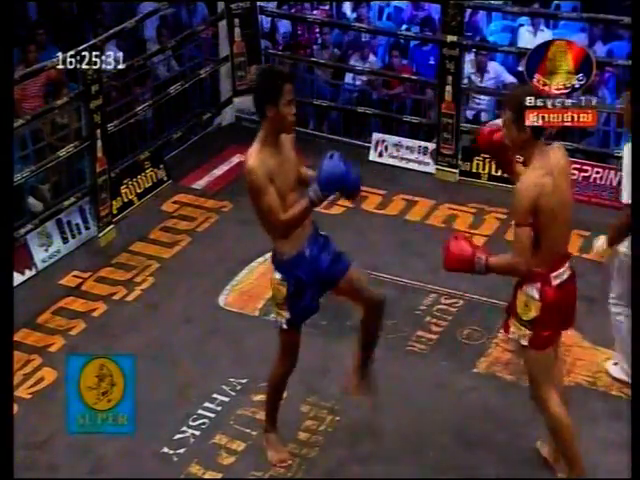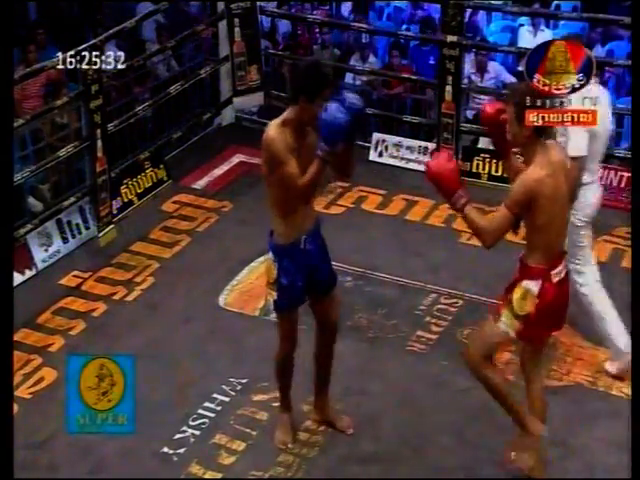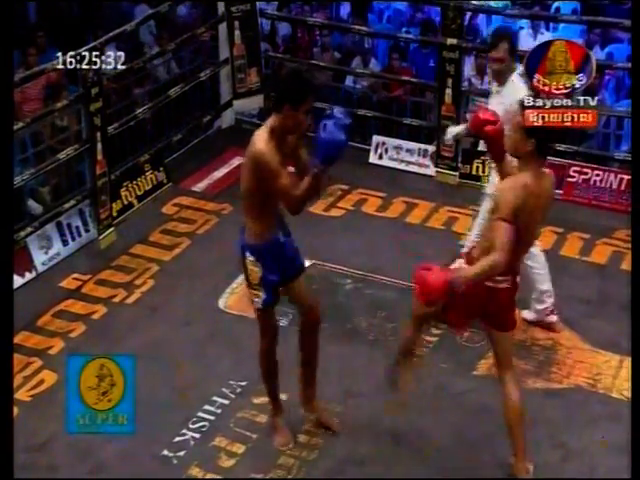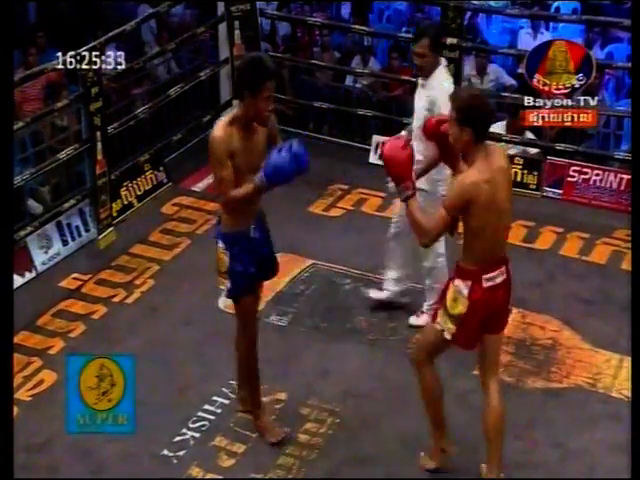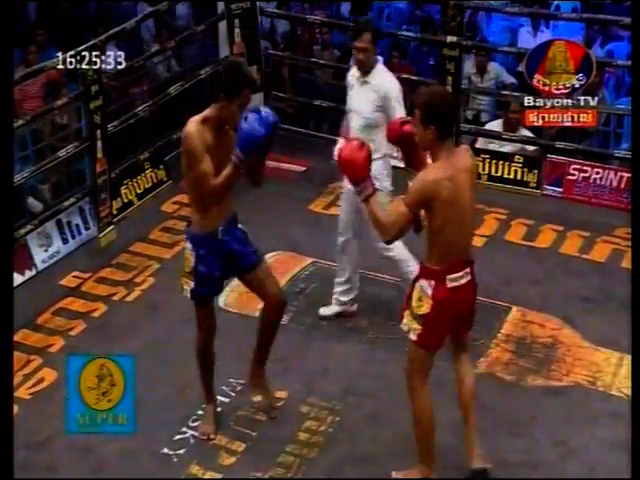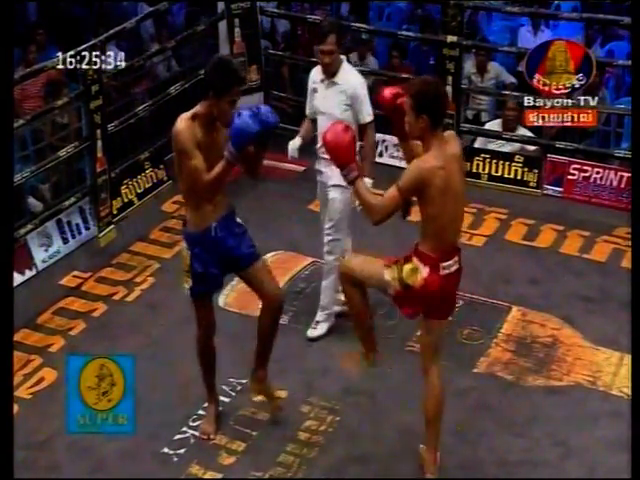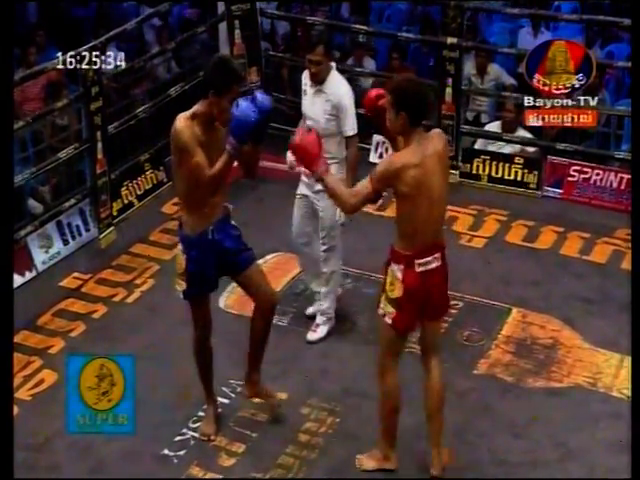
dt=0.5s
person 1, frame 1
left shoulder: (528, 187)
right shoulder: (558, 155)
left elbow: (521, 263)
left wrist: (478, 261)
right wrist: (505, 161)
left hip: (539, 288)
right hip: (563, 276)
left knee: (544, 391)
right knee: (550, 370)
person 1, frame 2
left shoulder: (532, 180)
right shoulder: (555, 152)
left elbow: (489, 235)
left wrist: (456, 196)
right wrist: (500, 143)
left hip: (536, 284)
right hip: (556, 276)
left knee: (475, 356)
right knee: (533, 371)
left ankle: (528, 427)
right ankle: (530, 453)
person 1, frame 3
left shoulder: (513, 188)
right shoulder: (547, 178)
left elbow: (499, 257)
left wrist: (456, 278)
right wrist: (496, 149)
left hip: (481, 280)
right hip: (506, 284)
left knee: (422, 311)
right knee: (506, 372)
left ankle: (401, 373)
person 1, frame 4
left shoulder: (468, 185)
right shoulder: (500, 158)
left elbow: (427, 235)
left wrist: (404, 187)
right wrist: (446, 151)
left hip: (471, 287)
right hip: (500, 279)
left knee: (420, 354)
right knee: (490, 379)
left ankle: (440, 445)
person 1, frame 5
left shoulder: (429, 182)
right shoulder: (467, 157)
left elbow: (388, 232)
left wrist: (363, 186)
right wrist: (414, 149)
left hip: (436, 286)
right hip: (466, 278)
left knee: (417, 379)
right knee: (461, 352)
person 1, frame 6
left shoulder: (423, 168)
right shoulder: (452, 143)
left elbow: (376, 213)
left wrist: (349, 170)
right wrist: (399, 128)
left hip: (425, 270)
right hip: (451, 267)
left knee: (347, 267)
right knee: (431, 364)
left ankle: (368, 352)
person 1, frame 7
left shoulder: (395, 164)
right shoulder: (437, 141)
left elbow: (351, 201)
left wrist: (318, 167)
right wrist: (389, 120)
left hip: (405, 271)
right hip: (435, 266)
left knee: (388, 364)
right knee: (432, 357)
left ankle: (386, 452)
right ankle: (438, 453)
person 2, frame 1
left shoulder: (288, 140)
right shoulder: (256, 165)
right elbow: (280, 223)
left wrist: (335, 178)
right wrist: (316, 194)
left hip: (318, 247)
right hip: (291, 262)
left knee: (375, 302)
right knee: (288, 355)
left ankle: (361, 374)
right ankle: (270, 431)
person 2, frame 2
left shoulder: (314, 127)
right shoulder: (275, 136)
left elbow: (344, 171)
right elbow: (301, 192)
left wrist: (345, 132)
right wrist: (324, 150)
left hip: (314, 238)
right hip: (287, 248)
left knee: (329, 325)
right knee: (288, 342)
left ankle: (322, 405)
right ankle: (285, 411)
person 2, frame 3
left shoulder: (289, 136)
right shoulder: (262, 150)
left elbow: (309, 179)
right elbow: (296, 202)
left wrist: (326, 145)
right wrist: (320, 163)
left hip: (280, 237)
right hip: (259, 247)
left knee: (312, 317)
right knee: (269, 335)
left ankle: (310, 401)
right ankle: (276, 413)
person 2, frame 4
left shoulder: (266, 124)
right shoulder: (222, 136)
left elbow: (275, 160)
right elbow: (229, 200)
left wrist: (289, 159)
right wrist: (263, 180)
left hip: (258, 226)
right hip: (234, 237)
left knee: (254, 319)
right knee: (248, 327)
left ankle: (245, 391)
right ankle: (257, 411)
person 2, frame 5
left shoulder: (235, 127)
right shoulder: (194, 132)
left elbow: (255, 179)
right elbow: (212, 191)
left wrist: (261, 147)
right wrist: (239, 156)
left hip: (231, 228)
right hip: (204, 239)
left knee: (276, 299)
right knee: (206, 330)
left ankle: (257, 373)
right ankle: (209, 404)
person 2, frame 6
left shoulder: (228, 122)
right shoulder: (185, 129)
left elbow: (253, 171)
right elbow: (204, 187)
left wrist: (258, 142)
right wrist: (231, 153)
left hip: (229, 224)
right hip: (200, 235)
left knee: (274, 298)
right knee: (207, 327)
left ankle: (259, 375)
right ankle: (212, 402)
person 2, frame 7
left shoulder: (224, 121)
right shoulder: (184, 128)
left elbow: (249, 168)
right elbow: (208, 183)
left wrist: (254, 135)
right wrist: (233, 146)
left hip: (224, 227)
right hip: (196, 237)
left knee: (266, 301)
right knee: (202, 328)
left ankle: (253, 378)
right ankle: (211, 404)
person 3, frame 1
left shoulder: (631, 152)
left elbow: (628, 216)
left wrist: (608, 241)
left hip: (632, 244)
left knee: (621, 306)
left ankle: (628, 369)
person 3, frame 2
left shoulder: (577, 107)
right shoulder: (600, 94)
left elbow: (575, 168)
left hip: (577, 198)
right hip: (590, 189)
left knee: (582, 275)
left ankle: (622, 349)
person 3, frame 3
left shoulder: (517, 94)
right shoulder: (498, 86)
right wrist: (464, 128)
right hip: (502, 176)
left knee: (475, 245)
right ankle: (545, 309)
person 3, frame 4
left shoulder: (442, 88)
right shoulder: (424, 78)
left wrist: (412, 177)
right wrist: (405, 136)
left hip: (432, 175)
right hip: (414, 167)
left knee: (430, 243)
right knee: (398, 229)
left ankle: (433, 307)
right ankle: (393, 286)
person 3, frame 5
left shoulder: (387, 84)
right shoulder: (352, 75)
right wrist: (341, 141)
left hip: (375, 170)
left knee: (384, 240)
right knee: (345, 237)
right ankle: (344, 299)
person 3, frame 6
left shoulder: (354, 82)
right shoulder: (314, 76)
left elbow: (368, 133)
left wrist: (367, 178)
right wrist: (299, 139)
left hip: (344, 171)
right hip: (322, 165)
left knee: (333, 243)
right knee: (337, 239)
left ankle: (326, 313)
right ankle: (344, 298)
person 3, frame 7
left shoulder: (341, 92)
right shoulder: (306, 79)
left elbow: (352, 145)
left hip: (330, 176)
right hip: (307, 172)
left knee: (328, 248)
right knee: (301, 237)
left ankle: (326, 315)
right ankle: (323, 293)
